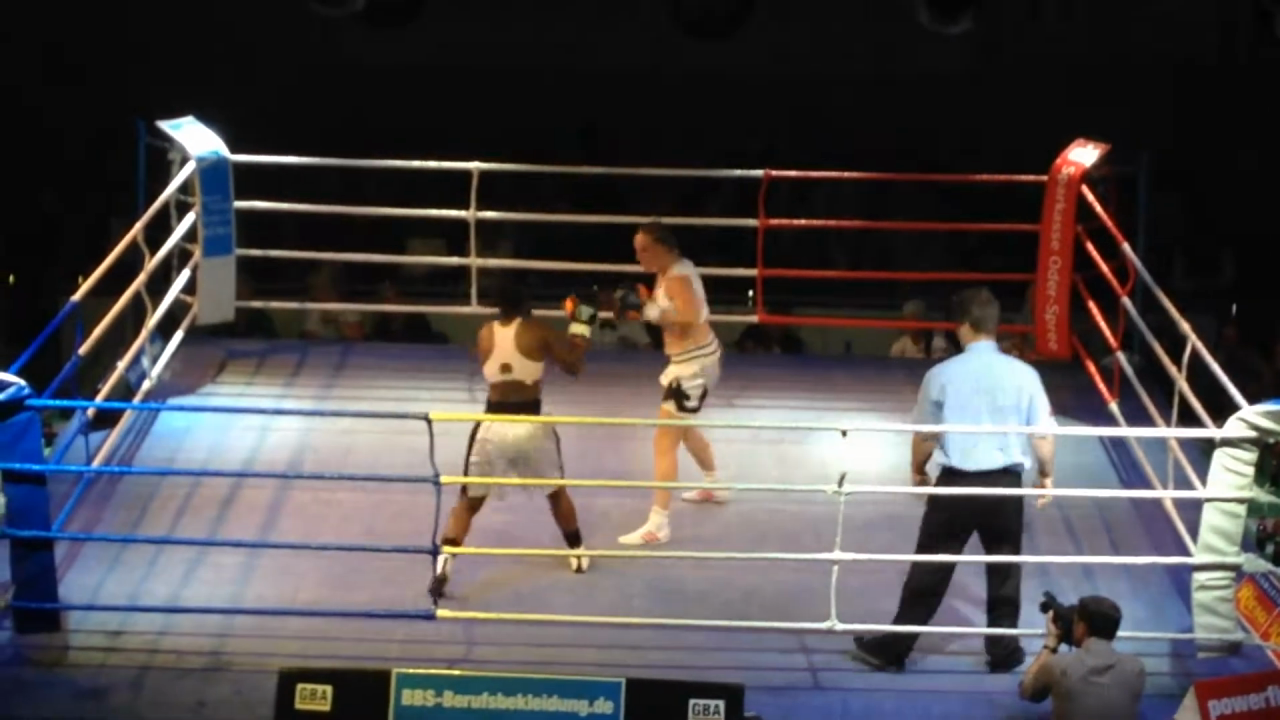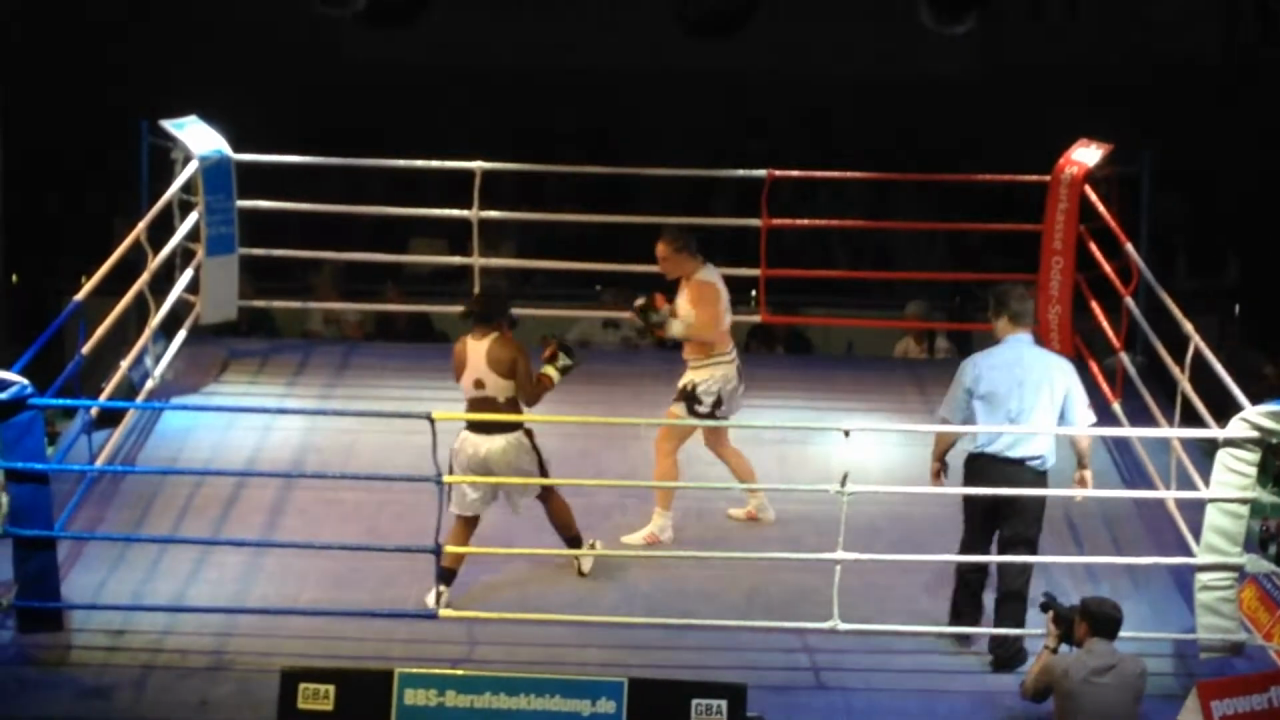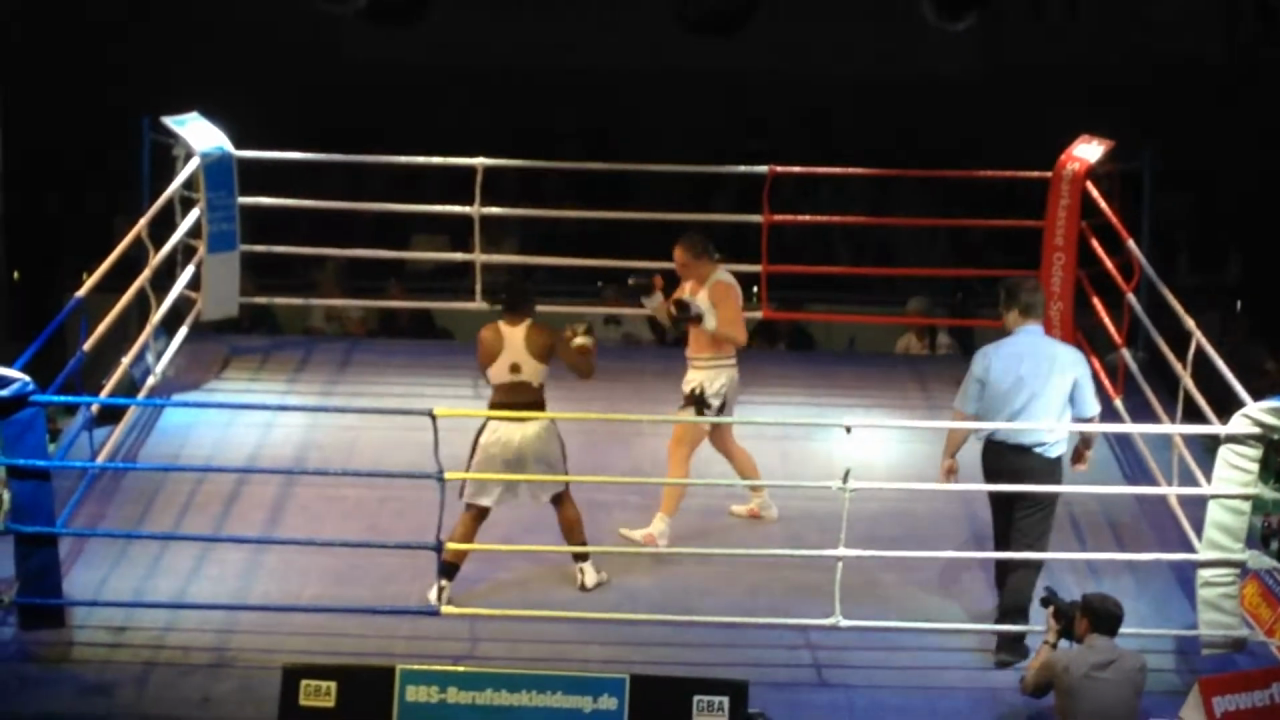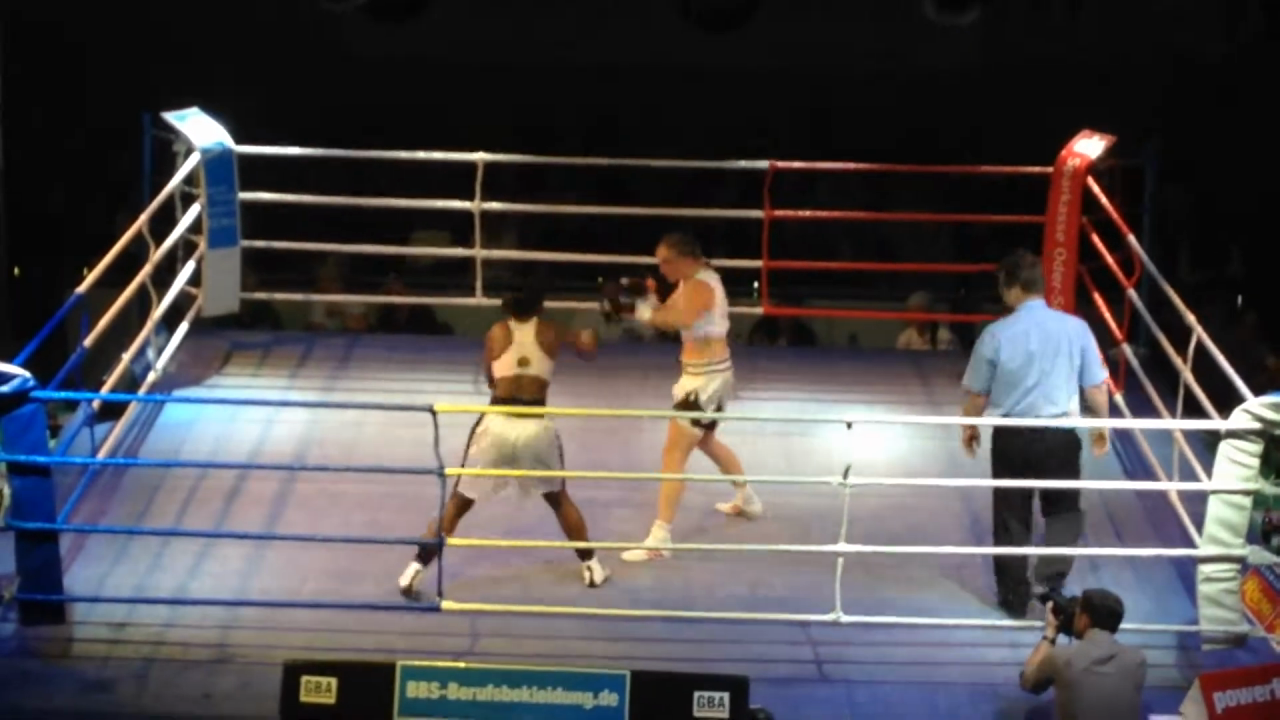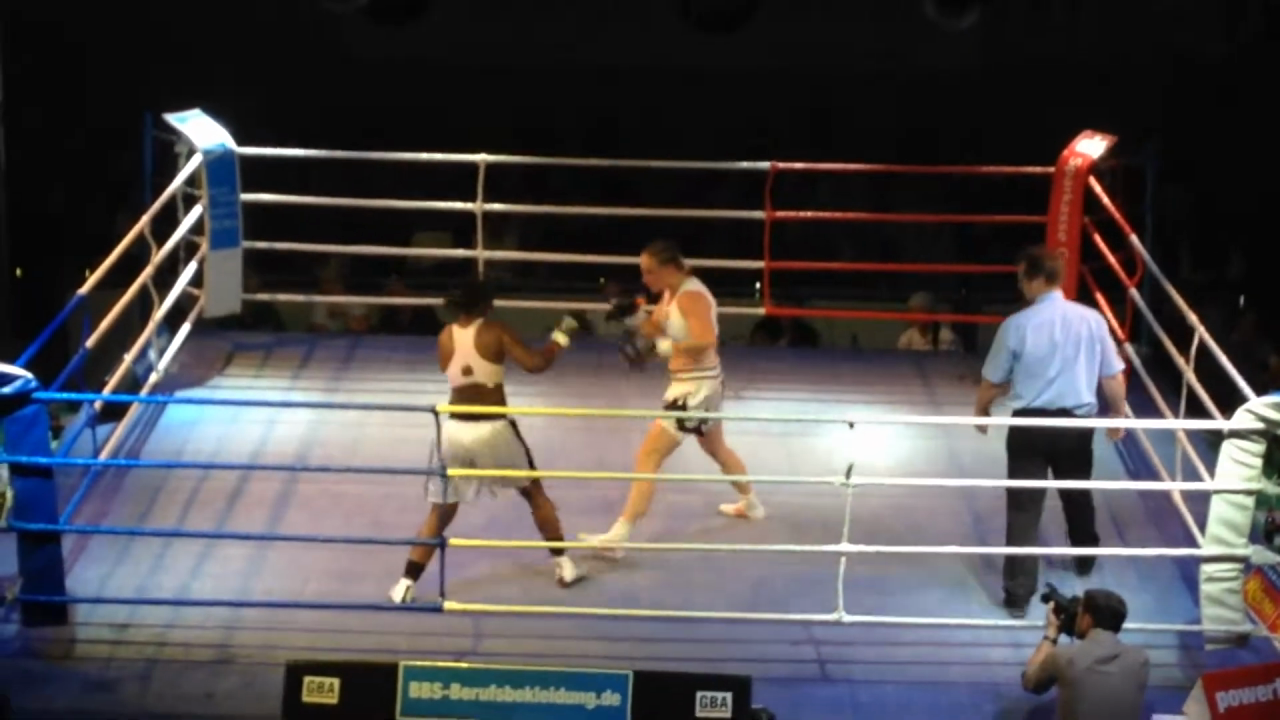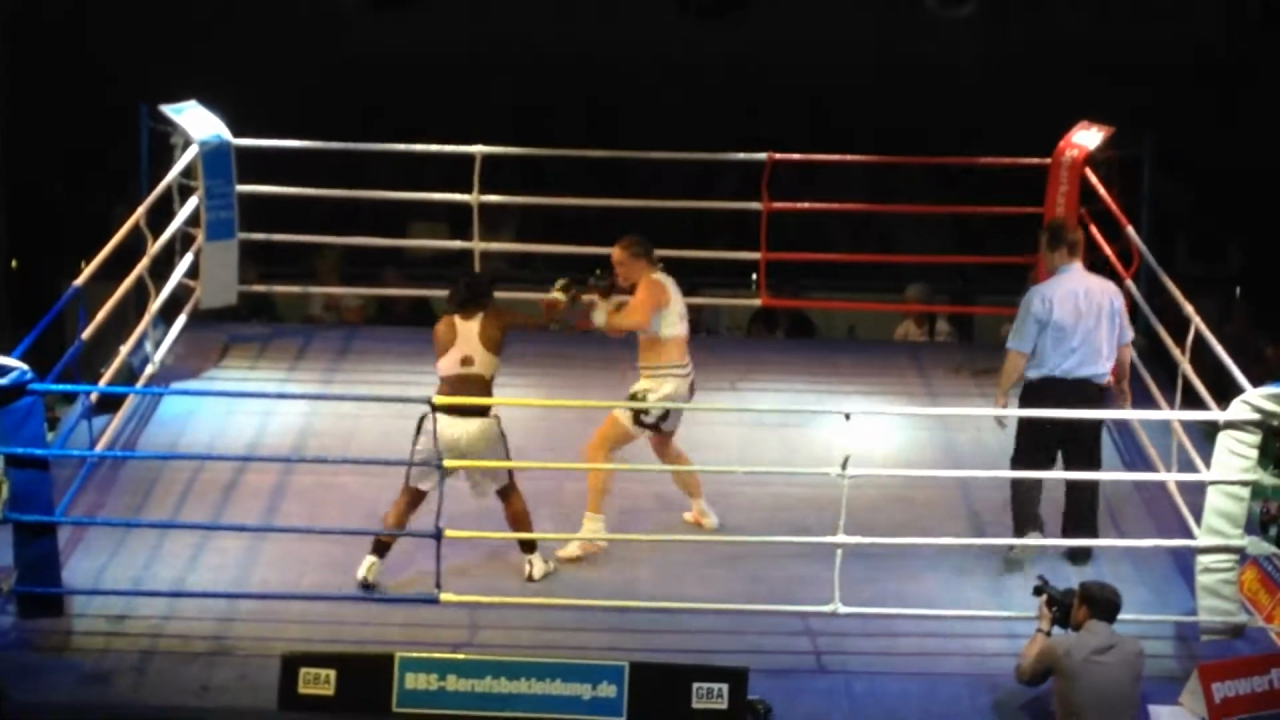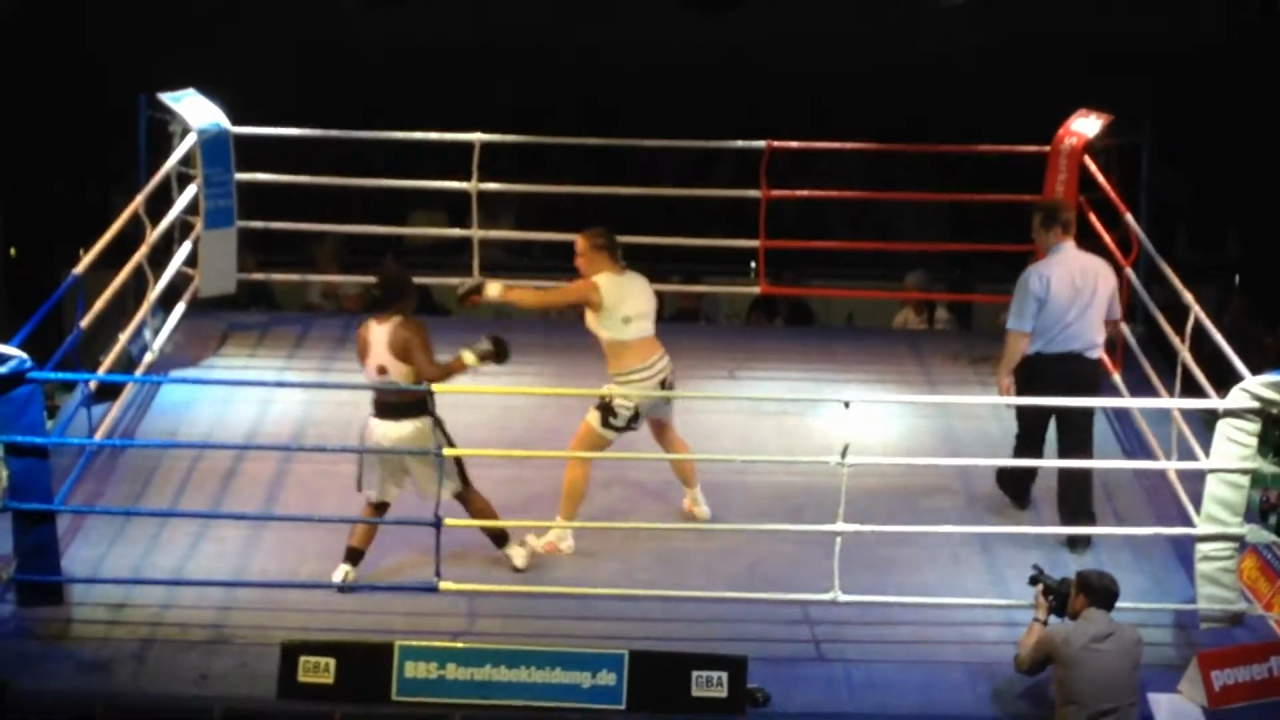
dt=0.3s
person 1, frame 1
left shoulder: (942, 374)
right shoulder: (1024, 374)
left elbow: (924, 437)
right elbow: (1042, 437)
left wrist: (919, 470)
right wrist: (1046, 473)
left hip: (955, 483)
right hip: (1004, 484)
left knee: (930, 567)
right knee: (1004, 568)
left ankle: (893, 646)
right ankle: (1004, 651)
person 1, frame 2
left shoulder: (976, 364)
right shoulder: (1059, 367)
left elbow: (951, 423)
right elbow: (1080, 430)
left wrist: (938, 458)
right wrist: (1084, 466)
left hip: (982, 469)
right hip: (1029, 476)
left knee: (974, 548)
right knee: (1017, 561)
left ankle: (964, 623)
right ankle: (1006, 648)
person 1, frame 3
left shoulder: (988, 356)
right shoulder: (1070, 357)
left elbow: (965, 414)
right elbow: (1087, 417)
left wrist: (949, 456)
right wrist: (1084, 447)
left hip: (997, 456)
right hip: (1041, 463)
left knee: (1005, 535)
right knee: (1027, 547)
left ankle: (1010, 609)
right ankle: (1009, 638)
person 1, frame 4
left shoulder: (995, 334)
right shoulder: (1075, 328)
left elbow: (977, 392)
right elbow: (1096, 387)
left wrist: (969, 427)
right wrist: (1102, 427)
left hip: (1009, 436)
right hip: (1058, 435)
left knee: (1010, 518)
right knee: (1064, 510)
left ankle: (1013, 597)
right ankle: (1051, 577)
person 1, frame 5
left shoulder: (1017, 325)
right shoulder: (1092, 320)
left elbow: (993, 380)
right elbow: (1113, 377)
left wrist: (980, 409)
right wrist: (1118, 414)
left hip: (1029, 424)
right hip: (1076, 422)
left knee: (1022, 506)
right knee: (1077, 492)
left ankle: (1019, 591)
right ankle: (1085, 557)
person 1, frame 6
left shoulder: (1041, 295)
right shoulder: (1110, 292)
left elbow: (1019, 353)
right elbow: (1124, 347)
left wrist: (1001, 394)
right wrist: (1123, 383)
left hip: (1044, 392)
right hip: (1091, 392)
left knee: (1028, 464)
right knee: (1084, 471)
left ankle: (1029, 529)
right ankle: (1081, 544)
person 1, frame 7
left shoulder: (1037, 274)
right shoulder: (1103, 269)
left elbow: (1020, 332)
right elbow: (1111, 321)
left wrist: (1004, 372)
left hip: (1040, 367)
right hip: (1084, 367)
left knee: (1030, 435)
right knee: (1078, 448)
left ankle: (1017, 489)
right ankle: (1079, 527)
person 2, frame 1
left shoulder: (678, 278)
right shoulder: (669, 271)
left elbow: (690, 318)
left wrist: (647, 310)
right wrist: (640, 302)
left hip: (693, 367)
right hip: (694, 361)
left knee: (664, 442)
right knee: (686, 427)
left ankle: (658, 525)
right ankle: (712, 485)
person 2, frame 2
left shoulder: (703, 285)
right shoulder: (691, 279)
left elbow: (709, 333)
right elbow: (682, 318)
left wrist: (668, 327)
right wrist: (659, 310)
left hip: (709, 375)
right hip: (722, 369)
left knee: (665, 445)
right knee: (717, 443)
left ankle: (660, 526)
right ankle: (759, 505)
person 2, frame 3
left shoulder: (723, 286)
right shoulder: (691, 281)
left elbow: (738, 337)
right elbow: (669, 318)
left wrist: (703, 318)
right wrist: (654, 297)
left hip: (712, 376)
right hip: (703, 373)
left knee: (679, 450)
right knee: (724, 441)
left ankle: (659, 530)
right ankle: (762, 504)
person 2, frame 4
left shoulder: (701, 286)
right shoulder: (688, 281)
left elbow: (680, 319)
right elbow: (663, 317)
left wrist: (639, 309)
right wrist: (649, 298)
left hip: (707, 378)
right hip: (706, 375)
left knee: (673, 456)
right knee: (707, 441)
left ankle: (660, 539)
right ankle: (746, 499)
person 2, frame 5
left shoulder: (691, 296)
right shoulder: (674, 291)
left elbow: (705, 340)
right elbow: (653, 330)
left wrist: (659, 347)
right wrist: (636, 315)
left hip: (695, 387)
right hip: (704, 383)
left knee: (648, 459)
right knee: (713, 445)
left ankle: (618, 535)
right ankle: (749, 504)
person 2, frame 6
left shoulder: (653, 286)
right shoulder: (652, 285)
left elbow: (639, 320)
right elbow: (619, 327)
left wrist: (598, 317)
right wrist: (602, 310)
left hip: (661, 383)
right hip: (676, 379)
left knee: (598, 448)
right knee: (664, 447)
left ankle: (592, 532)
right ankle: (703, 510)
person 2, frame 7
left shoulder: (596, 287)
right shoulder: (640, 282)
left elbow: (542, 299)
left wrist: (492, 291)
left hip: (628, 386)
right hip: (661, 373)
left knee: (579, 455)
right knee: (666, 435)
left ankle: (562, 535)
right ankle: (697, 502)
person 3, frame 1
left shoulder: (485, 332)
right shoulder: (537, 330)
right elbow: (574, 367)
right wrist: (581, 326)
left hip: (492, 428)
right hip: (531, 427)
left knee: (467, 503)
right knee: (556, 492)
left ankle: (445, 560)
right ankle: (577, 554)
person 3, frame 2
left shoulder: (460, 347)
right shoulder: (511, 347)
right elbow: (529, 398)
right wrist: (553, 368)
left hip: (472, 440)
right hip: (509, 440)
left knee: (464, 521)
right knee: (548, 493)
left ankle: (440, 590)
right ankle: (581, 555)
person 3, frame 3
left shoulder: (487, 335)
right shoulder: (545, 335)
right elbow: (586, 370)
right wrist: (582, 339)
left hip: (498, 430)
right hip: (537, 429)
left knee: (474, 513)
right knee: (561, 499)
left ankle: (443, 585)
right ankle: (586, 570)
person 3, frame 4
left shoulder: (497, 332)
right shoulder: (551, 331)
left elbow: (492, 380)
right elbow: (587, 350)
right wrist: (586, 337)
left hip: (498, 424)
right hip: (536, 426)
left knee: (458, 504)
right knee: (559, 498)
left ankle: (415, 571)
right ankle: (591, 567)
person 3, frame 5
left shoulder: (445, 337)
right shoulder: (496, 332)
right elbow: (535, 364)
right wrist: (562, 335)
left hip: (455, 430)
right hip: (494, 430)
left knee: (440, 513)
right knee: (534, 493)
left ankle: (407, 584)
right ankle: (562, 565)
person 3, frame 6
left shoulder: (442, 327)
right shoulder: (496, 321)
right elbow: (543, 321)
left hip: (441, 422)
right hip: (480, 425)
left knee: (409, 497)
right knee: (508, 492)
left ankle: (372, 564)
right ankle: (534, 562)
person 3, frame 7
left shoulder: (364, 332)
right shoulder: (410, 330)
right elbow: (432, 374)
right wrist: (474, 356)
left hip: (380, 427)
right hip: (416, 427)
left knee: (374, 505)
right knee: (465, 493)
left ankle: (346, 568)
right ankle: (512, 552)
